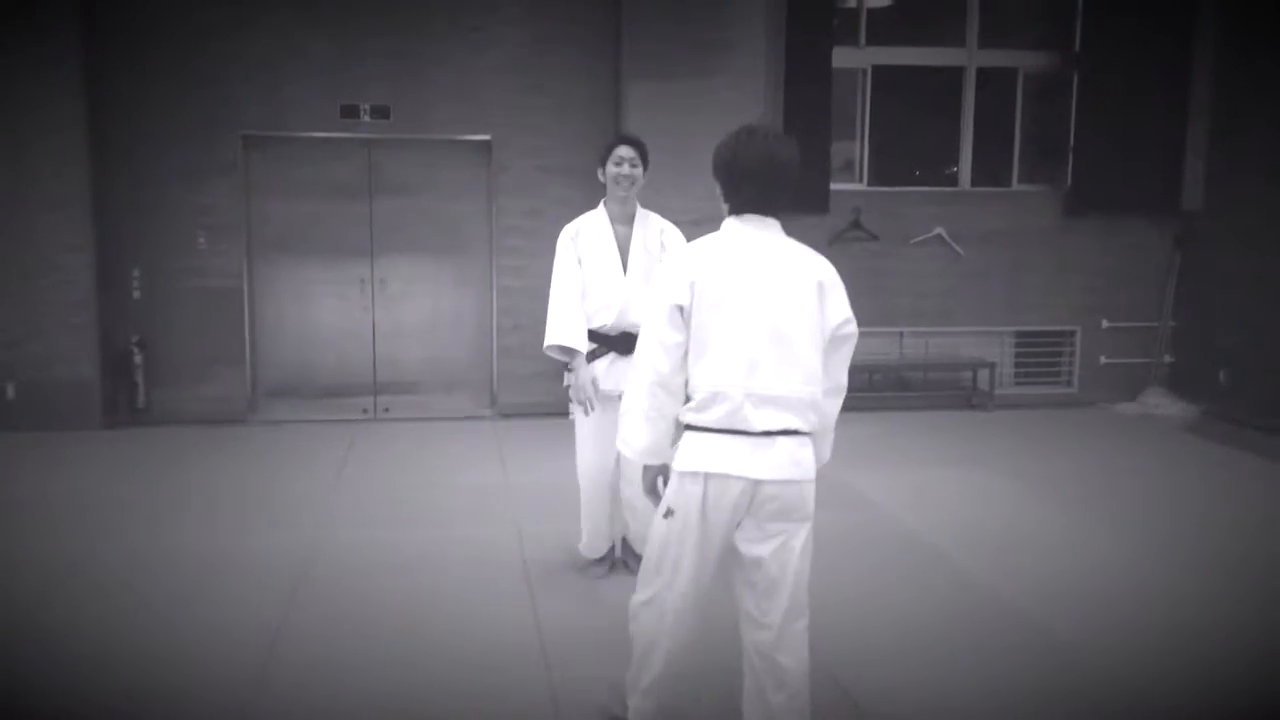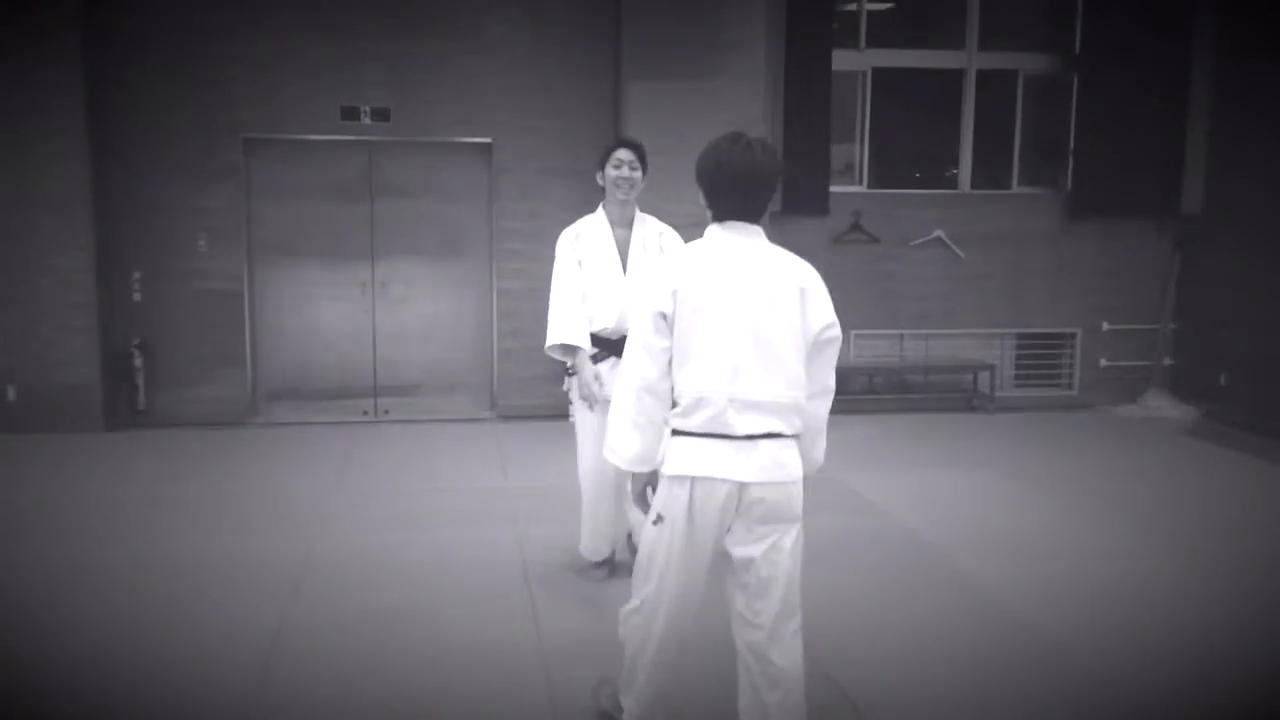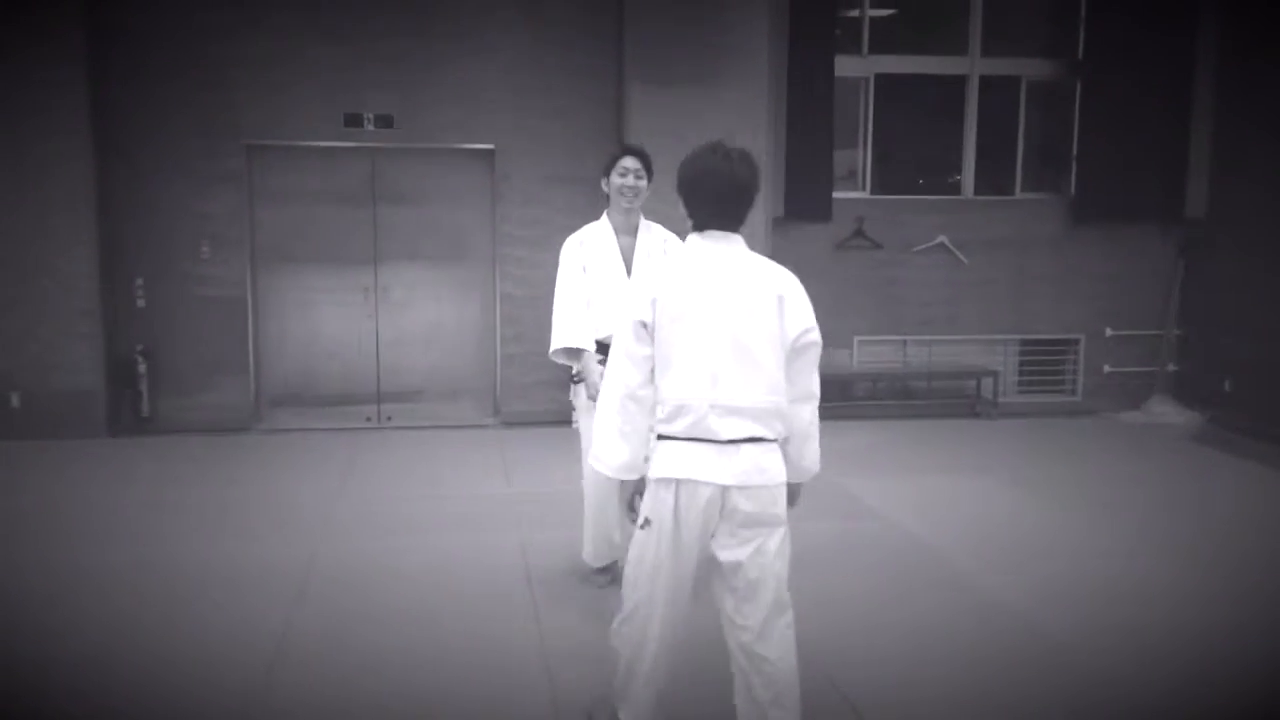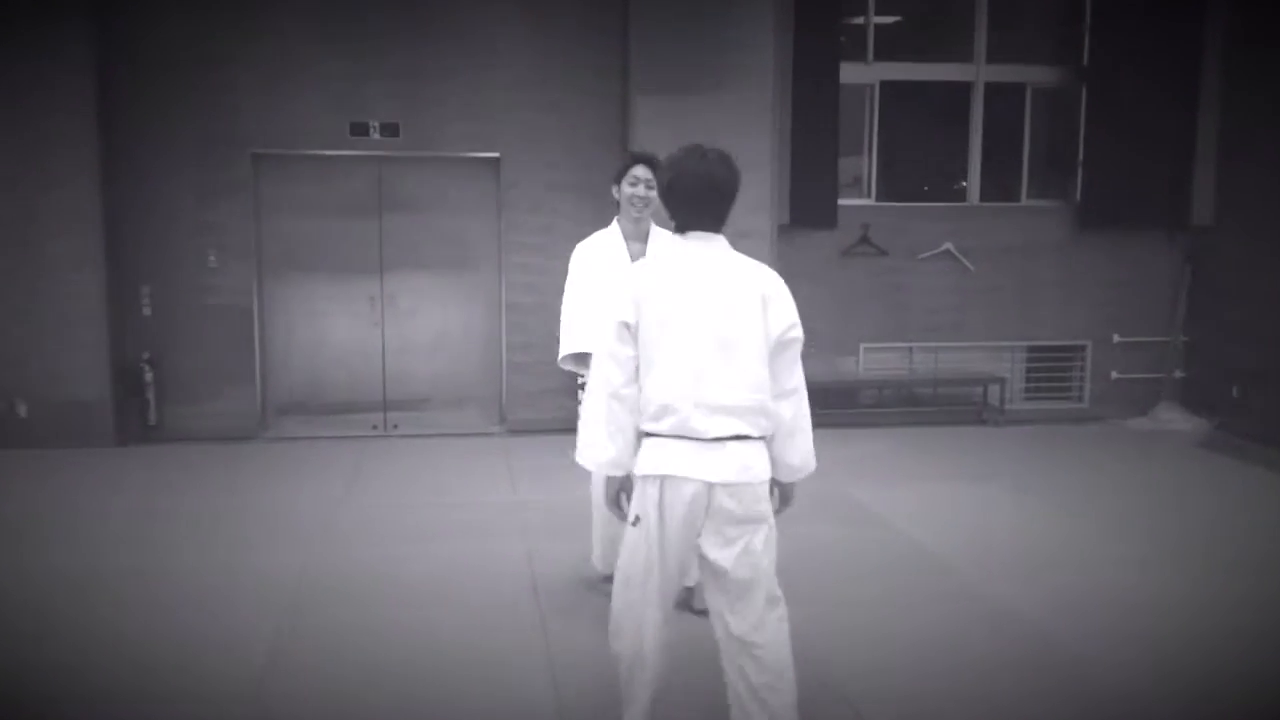
dt=0.1s
person 1, frame 1
left shoulder: (691, 263)
right shoulder: (818, 271)
left elbow: (660, 370)
right elbow: (832, 380)
left wrist: (652, 452)
left hip: (709, 459)
right hip: (788, 464)
left knee: (665, 597)
right knee: (779, 621)
person 1, frame 2
left shoulder: (676, 271)
right shoulder: (801, 277)
left elbow: (645, 377)
right elbow: (818, 384)
left wrist: (640, 461)
right wrist: (803, 460)
left hip: (697, 463)
right hip: (775, 467)
left knee: (656, 601)
right knee: (772, 623)
person 1, frame 3
left shoulder: (660, 280)
right shoulder: (782, 284)
left elbow: (631, 384)
right elbow: (801, 389)
left wrist: (628, 468)
right wrist: (798, 468)
left hip: (681, 468)
right hip: (757, 470)
left knee: (647, 606)
right knee: (763, 622)
person 1, frame 4
left shoulder: (641, 280)
right shoulder: (764, 283)
left elbow: (615, 383)
right elbow: (787, 386)
left wrist: (614, 466)
right wrist: (789, 468)
left hip: (667, 467)
right hip: (742, 468)
left knee: (639, 608)
right knee: (756, 620)
person 2, frame 1
left shoulder: (665, 233)
right shoulder: (576, 234)
right elbow: (566, 302)
right wrist: (578, 366)
right hip: (595, 363)
left knee: (644, 463)
right knee: (597, 468)
left ankle: (634, 543)
right ankle: (601, 548)
person 2, frame 2
left shoulder: (663, 237)
right shoulder: (575, 237)
right elbow: (567, 302)
right wrist: (581, 364)
right hip: (595, 366)
right knee: (597, 471)
right ankle: (601, 551)
person 2, frame 3
left shoulder: (668, 244)
right shoulder: (581, 244)
right elbow: (572, 308)
right wrist: (589, 367)
right hip: (602, 372)
right knee: (603, 475)
right ankle: (606, 559)
person 2, frame 4
right shoulder: (589, 250)
right elbow: (579, 314)
right wrist: (593, 370)
right knee: (609, 482)
left ankle: (685, 581)
right ankle: (614, 568)
